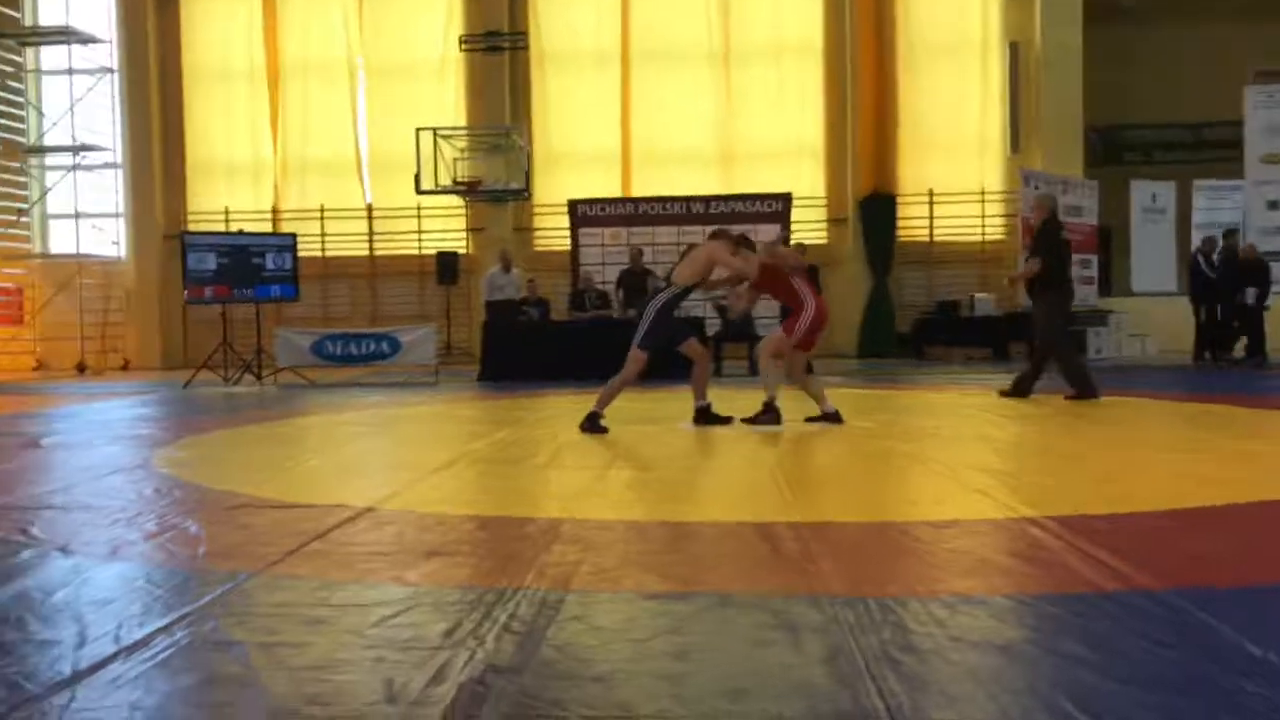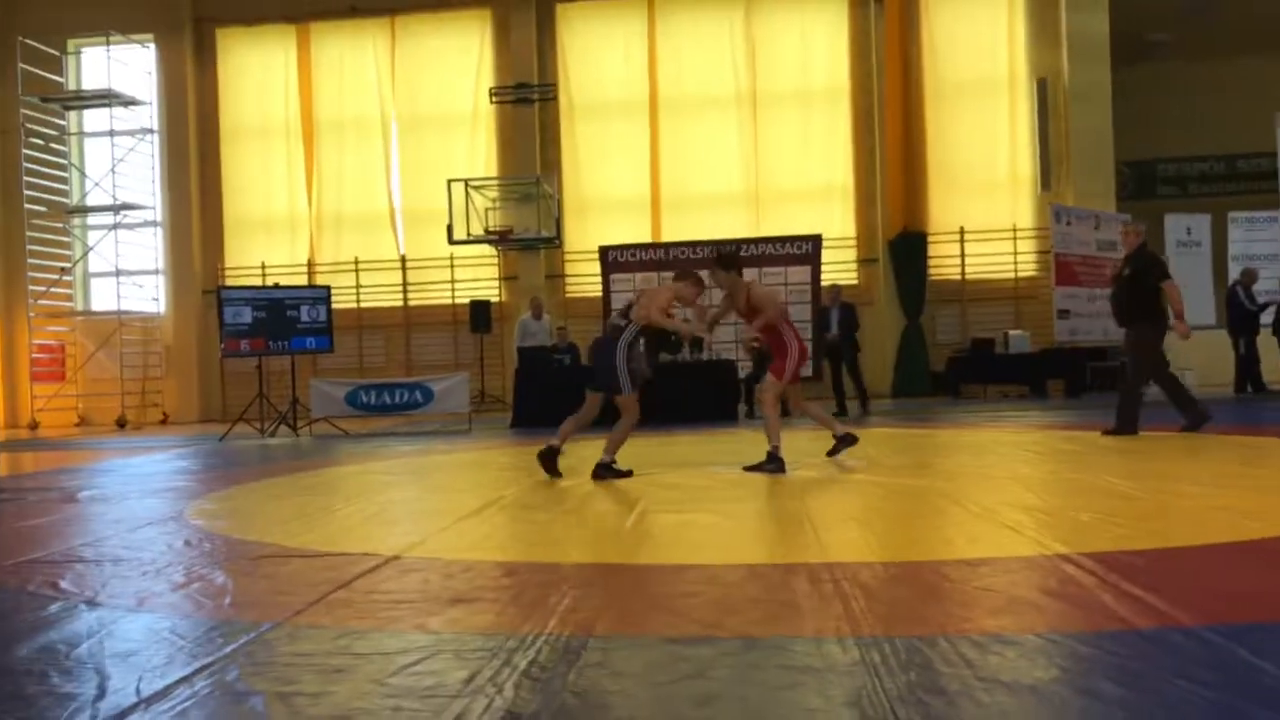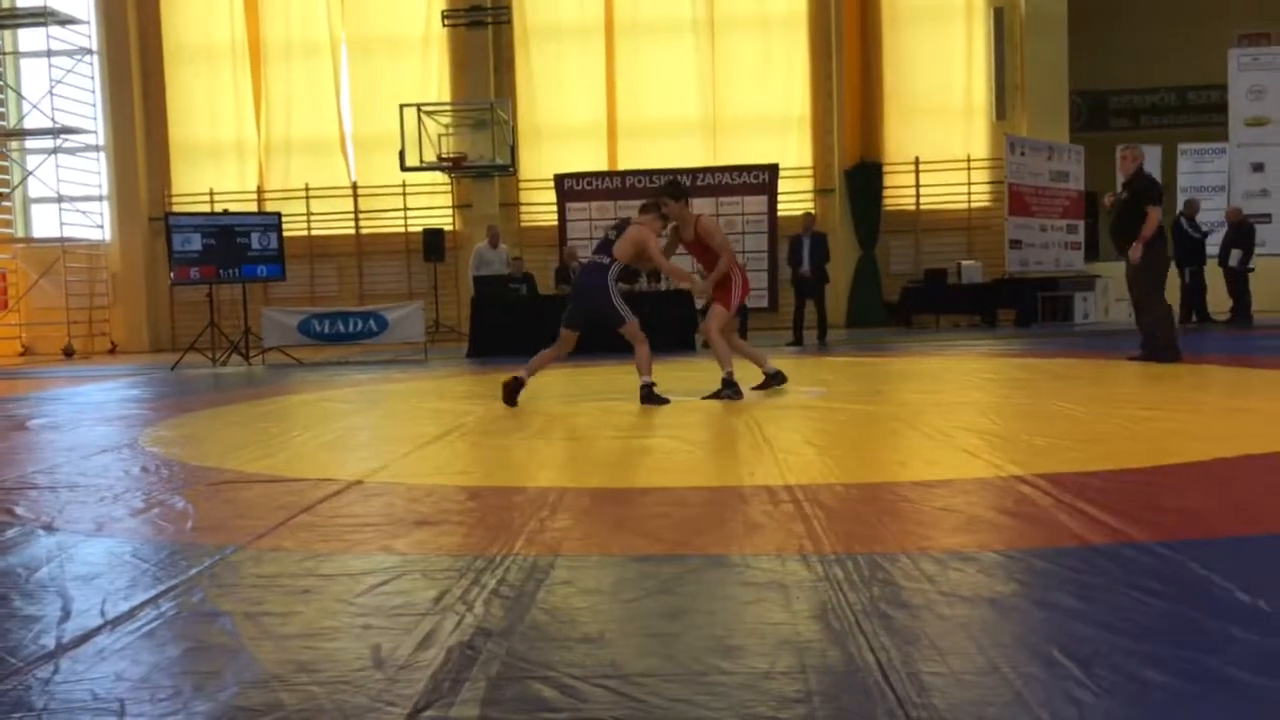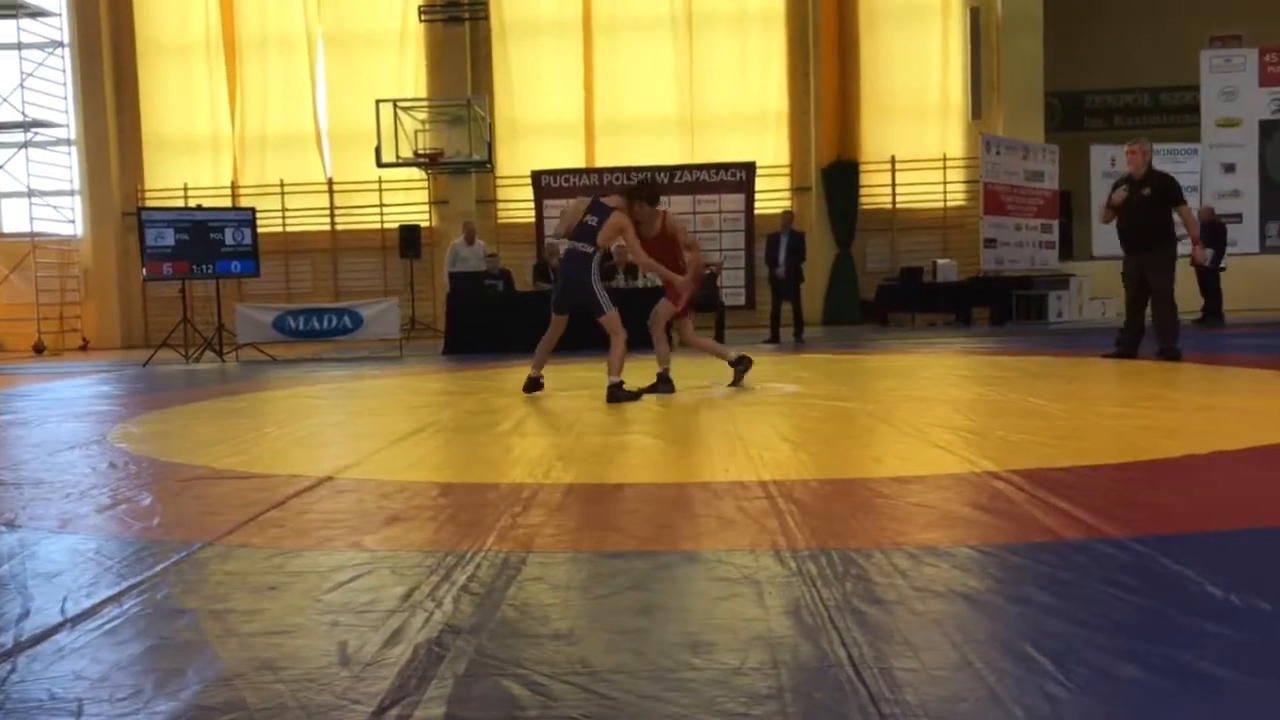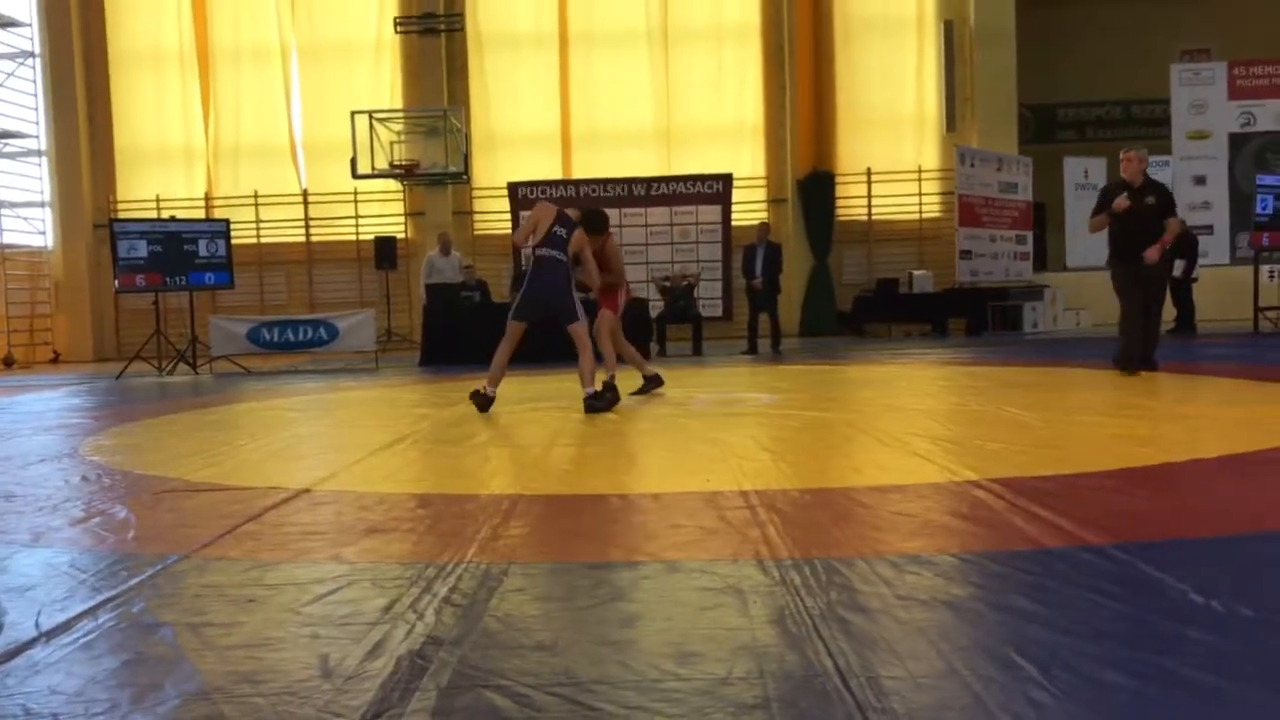
dt=0.7s
person 1, frame 1
left shoulder: (1045, 233)
right shoulder: (1058, 232)
left elbow: (1035, 266)
left wrist: (1015, 277)
left hip: (1050, 296)
right hip: (1059, 293)
left knee: (1057, 343)
right knee: (1042, 343)
left ankle: (1085, 387)
right ankle: (1022, 386)
person 1, frame 2
left shoulder: (1148, 260)
right shoulder: (1129, 261)
left elbow: (1169, 287)
left wrist: (1179, 319)
right wrist: (1114, 279)
left hip: (1145, 327)
right hip: (1137, 327)
left knee: (1132, 376)
right knee: (1159, 373)
left ankle: (1126, 424)
right ankle: (1196, 414)
person 1, frame 3
left shoulder: (1146, 183)
right shoulder: (1127, 187)
left elbow: (1154, 215)
left wrist: (1138, 243)
right wrist: (1111, 207)
left hip: (1147, 252)
right hip: (1134, 254)
left knee: (1152, 300)
right knee: (1141, 302)
left ankle: (1167, 349)
right ankle: (1150, 349)
person 1, frame 4
left shoulder: (1163, 181)
right shoulder: (1120, 185)
left elbow: (1184, 213)
right elbow: (1105, 219)
left wrist: (1196, 243)
right wrist: (1113, 204)
left hip: (1159, 252)
right hip: (1131, 253)
left knee: (1162, 300)
right knee: (1133, 302)
left ankle: (1168, 347)
right ankle: (1126, 346)
person 1, frame 5
left shoulder: (1159, 191)
right shoulder: (1109, 191)
left elbow: (1174, 225)
right elbow: (1093, 227)
left wrist: (1159, 247)
right wrist: (1112, 211)
left hip: (1152, 262)
right hip: (1122, 263)
left knee: (1152, 312)
right knee: (1130, 309)
left ankle: (1146, 357)
right ankle: (1129, 357)
person 2, frame 1
left shoulder: (703, 254)
right shoulder: (712, 251)
left elbow: (703, 285)
right elbow: (744, 269)
left wrist: (730, 280)
left hip: (667, 314)
right hip: (655, 312)
left knee: (702, 356)
right knee: (631, 371)
left ankle: (702, 411)
right ankle: (592, 416)
person 2, frame 2
left shoulder: (658, 294)
right shoulder: (666, 293)
right elbow: (650, 315)
right wrist: (681, 328)
left hip: (603, 347)
right hip: (615, 350)
left knee: (589, 410)
right knee: (630, 415)
left ankle: (552, 449)
right ankle: (604, 465)
person 2, frame 3
left shoulder: (619, 226)
right shoulder: (644, 232)
right elbow: (666, 266)
right wrist: (697, 282)
left hip: (581, 285)
right hip: (602, 288)
left knee: (562, 346)
right knee: (640, 341)
left ankle: (520, 379)
right ankle: (647, 389)
person 2, frame 4
left shoulder: (583, 203)
right shoulder: (622, 220)
left elbow: (559, 232)
right elbow: (641, 259)
right wrist: (674, 277)
left hip: (565, 272)
right hip: (587, 277)
left knee: (554, 331)
right knee: (618, 334)
left ankle: (534, 377)
right ankle: (614, 388)
person 2, frame 5
left shoulder: (544, 209)
right shoulder: (581, 236)
left elbow: (518, 240)
right elbow: (595, 281)
left hip: (536, 282)
right hip: (562, 285)
left knee: (509, 341)
right knee: (584, 345)
left ankle: (487, 394)
right ankle: (591, 397)
person 3, frame 1
left shoulder: (770, 258)
right shoulder: (755, 282)
left elbow: (799, 263)
right elbow: (738, 311)
left wrist: (772, 254)
left hip: (810, 310)
right hip: (808, 313)
left knee: (764, 350)
right knee: (793, 372)
left ankle: (770, 408)
right ankle: (830, 412)
person 3, frame 2
left shoulder: (756, 292)
right shoulder: (731, 297)
left elbow: (778, 309)
right elbow: (713, 320)
left wrist: (758, 323)
left hip: (790, 349)
right hip: (780, 350)
left knee: (765, 398)
right knee: (796, 402)
left ankle: (775, 459)
right ankle: (842, 434)
person 3, frame 3
left shoulder: (704, 224)
right shoulder: (676, 231)
left elbow: (728, 255)
right elbow: (663, 257)
left wrist: (710, 281)
left hip: (733, 281)
right hip: (721, 283)
left knee: (710, 328)
right knee: (727, 336)
left ankle: (730, 384)
right ankle: (772, 373)
person 3, frame 4
left shoulder: (670, 223)
right shoulder: (634, 225)
left elbow: (693, 250)
left wrist: (688, 277)
left hip: (683, 278)
right hip: (673, 281)
left knee: (655, 321)
right knee: (689, 339)
left ankle: (664, 380)
right ankle: (738, 360)
person 3, frame 5
left shoulder: (609, 245)
left elbow: (618, 277)
left hip: (615, 290)
right hip: (603, 289)
left knee: (601, 331)
right knee: (617, 340)
left ankle: (610, 385)
right ankle: (651, 376)
